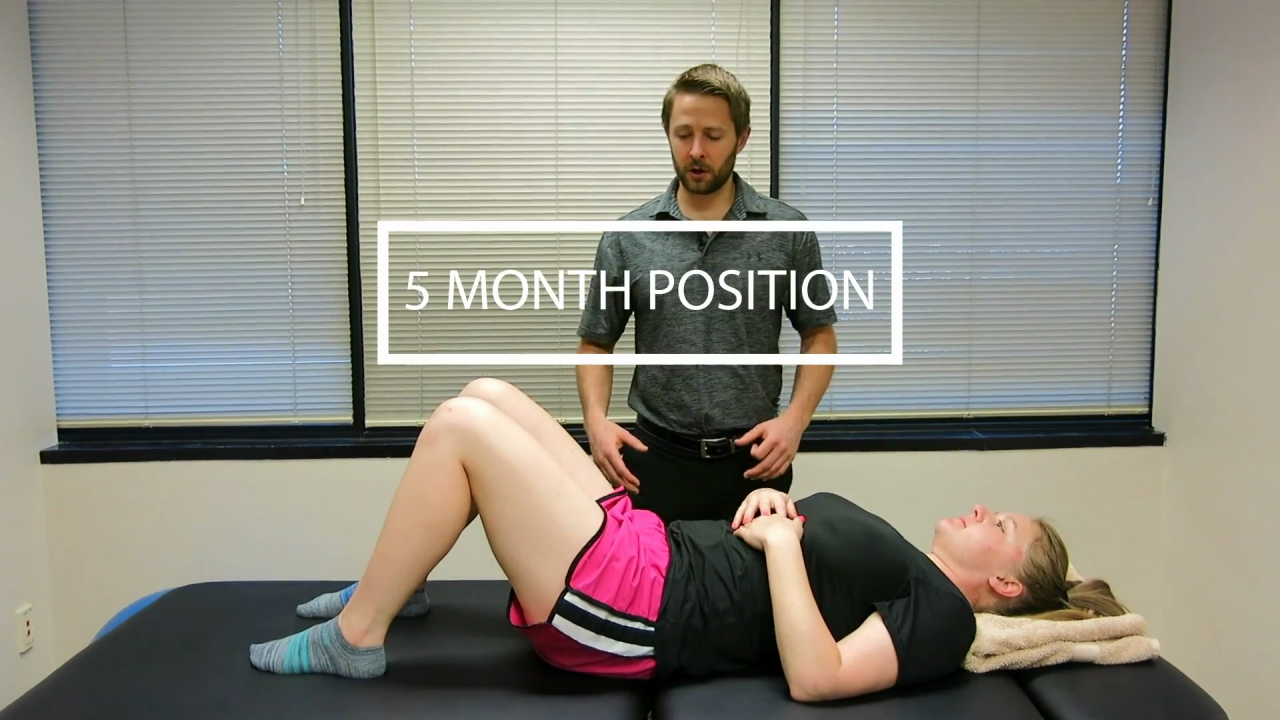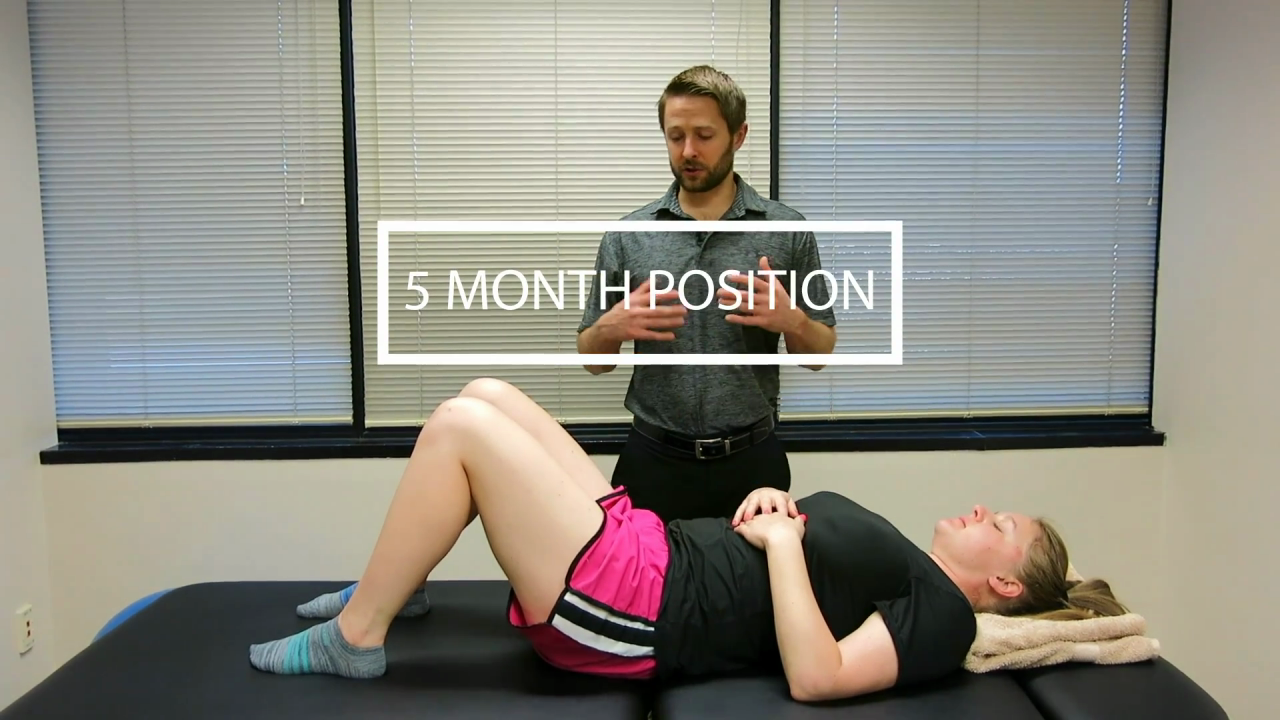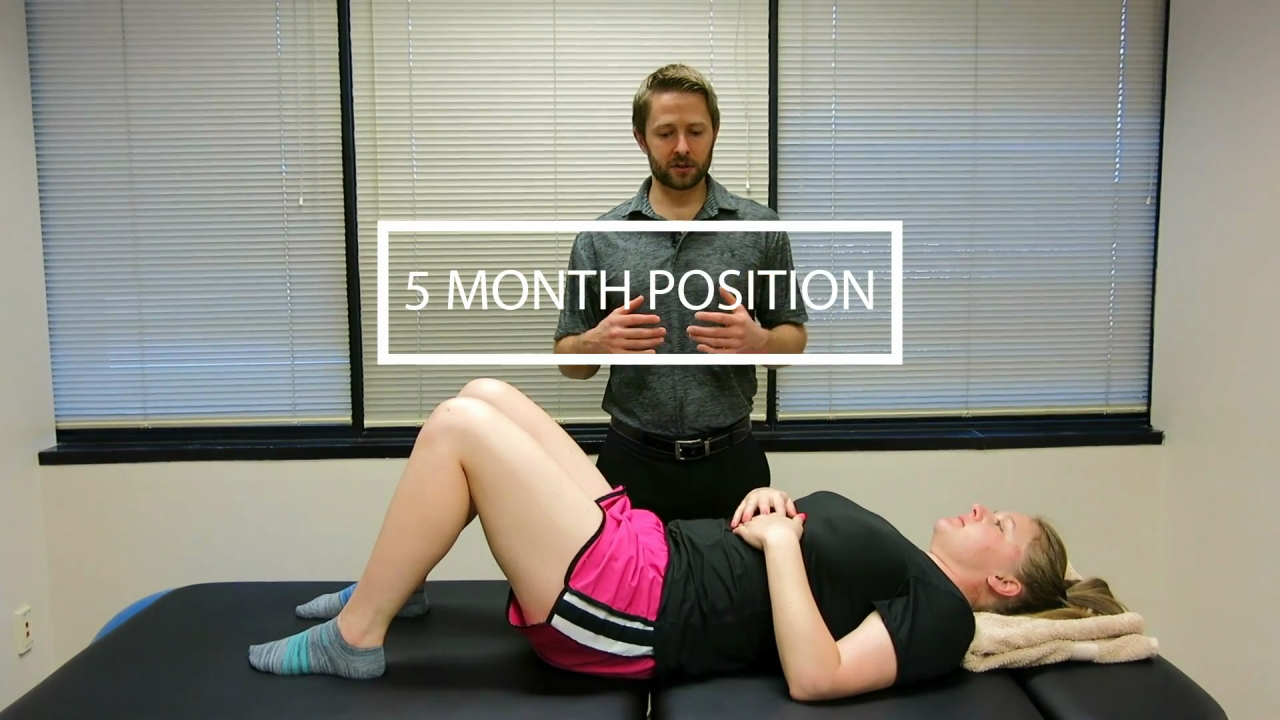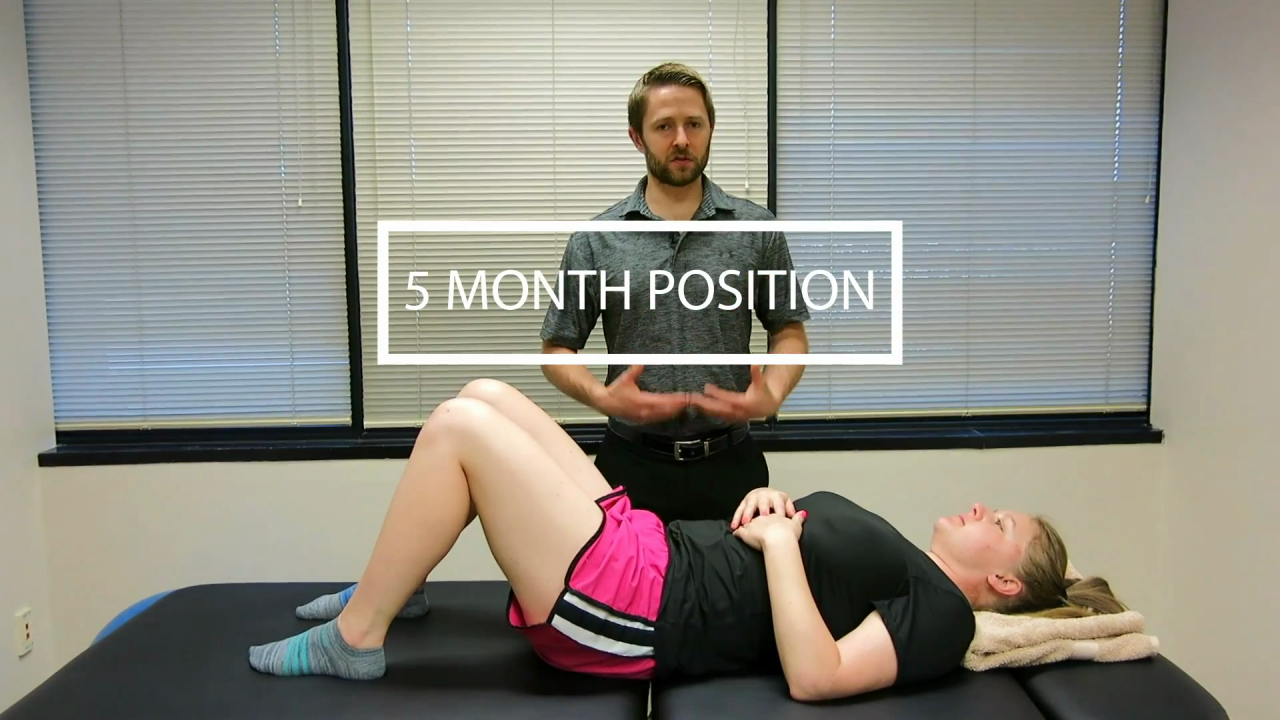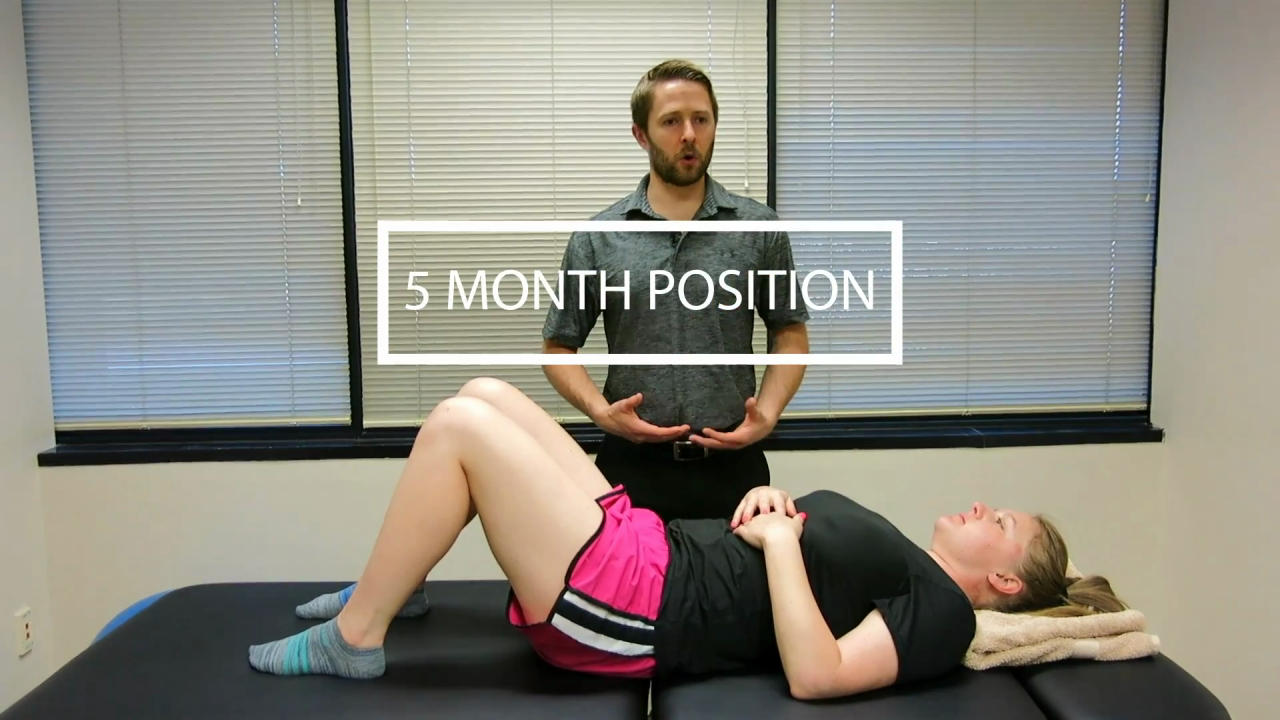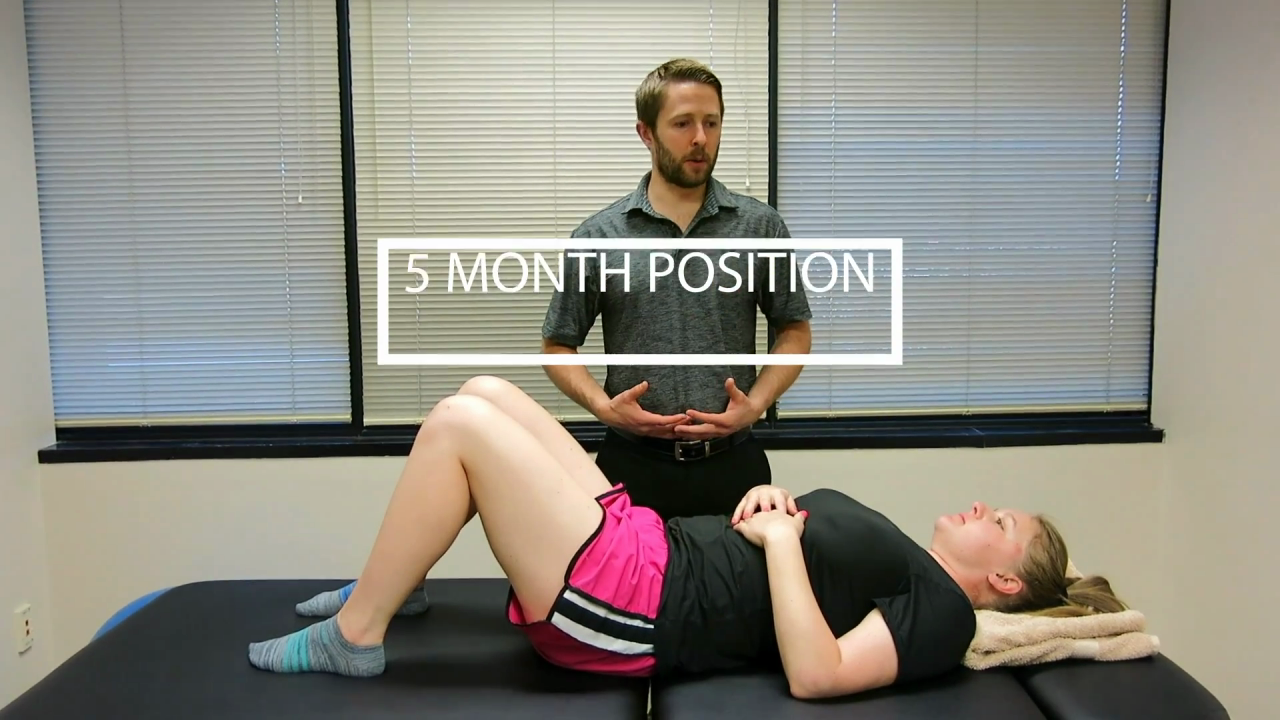
dt=0.5s
person 1, frame 1
left shoulder: (941, 618)
right shoulder: (904, 573)
left elbow: (816, 677)
left wrist: (780, 543)
right wrist: (772, 502)
left hip: (634, 612)
right hip: (648, 547)
left knee: (459, 427)
right knee: (486, 397)
left ankle: (356, 636)
right ankle: (397, 583)
person 1, frame 2
left shoulder: (941, 617)
right shoulder: (907, 571)
left elbow: (815, 677)
left wrist: (781, 542)
right wrist: (772, 502)
left hip: (635, 612)
right hip: (650, 545)
left knee: (460, 427)
right knee: (485, 396)
left ankle: (355, 637)
right ankle: (397, 584)
person 1, frame 3
left shoulder: (940, 616)
right shoulder: (903, 569)
left elbow: (814, 676)
left wrist: (779, 542)
right wrist: (770, 501)
left hip: (633, 612)
right hip: (647, 546)
left knee: (458, 426)
right knee: (484, 397)
left ankle: (354, 637)
right ankle: (395, 581)
person 1, frame 4
left shoulder: (940, 616)
right shoulder: (904, 568)
left elbow: (815, 677)
left wrist: (779, 542)
right wrist: (769, 501)
left hip: (633, 612)
right hip: (648, 547)
left knee: (459, 427)
right knee: (485, 396)
left ankle: (355, 637)
right ankle: (395, 584)
person 1, frame 5
left shoulder: (941, 615)
right shoulder: (903, 568)
left elbow: (814, 675)
left wrist: (779, 542)
right wrist: (769, 500)
left hip: (633, 611)
right hip: (647, 547)
left knee: (458, 425)
right knee: (483, 396)
left ankle: (354, 638)
right ankle: (395, 583)
person 1, frame 6
left shoulder: (940, 613)
right shoulder: (902, 566)
left elbow: (815, 675)
left wrist: (780, 539)
right wrist: (771, 499)
left hip: (631, 610)
right hip: (645, 545)
left knee: (458, 426)
right knee: (483, 394)
left ankle: (354, 634)
right ankle: (394, 581)
person 2, frame 1
left shoulder: (788, 231)
right shoulder: (627, 238)
left elbow: (819, 335)
right elbow: (595, 343)
left wrist: (794, 419)
right wrist: (596, 418)
left hip: (753, 461)
right hip: (659, 461)
person 2, frame 2
left shoulder: (787, 232)
right shoulder: (628, 236)
left elbow: (820, 352)
right elbow: (591, 355)
left wrist: (791, 320)
right wrist: (613, 326)
left hip: (750, 461)
right hip: (655, 461)
person 2, frame 3
left shoulder: (760, 229)
right shoulder: (600, 239)
left elbow: (792, 335)
right elbow: (569, 359)
left wrist: (758, 339)
right wrist: (597, 342)
left hip: (730, 461)
right hip: (634, 462)
person 2, frame 4
left shoulder: (757, 229)
right shoulder: (595, 240)
left elbow: (789, 331)
right elbow: (556, 351)
left wrist: (771, 394)
right wrist: (604, 397)
left hip: (730, 463)
right hip: (633, 465)
person 2, frame 5
left shoulder: (759, 228)
right shoulder: (597, 238)
left elbow: (790, 335)
right elbow: (559, 347)
left wrist: (768, 414)
right wrist: (600, 411)
left hip: (731, 461)
right hip: (634, 465)
person 2, frame 6
left shoulder: (761, 226)
right shoulder: (598, 236)
left elbow: (794, 331)
right elbow: (557, 346)
left wrist: (756, 404)
right wrist: (603, 405)
left hip: (732, 462)
right hip: (635, 464)
